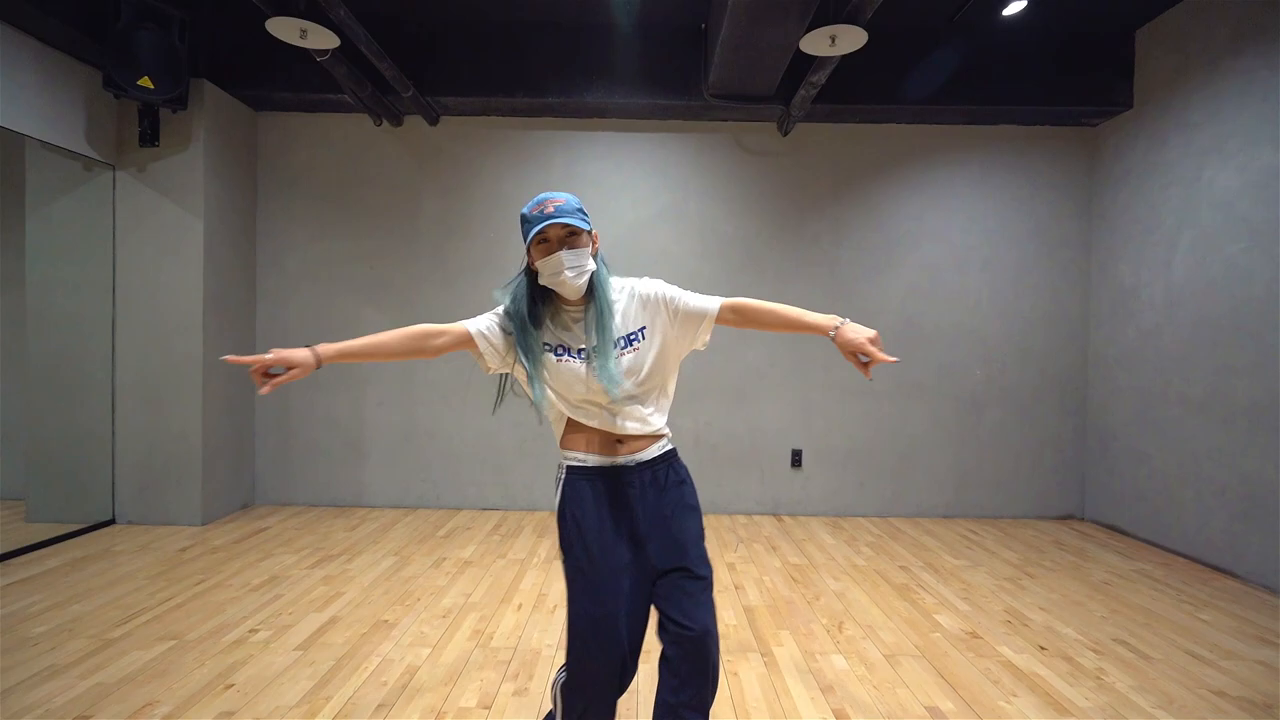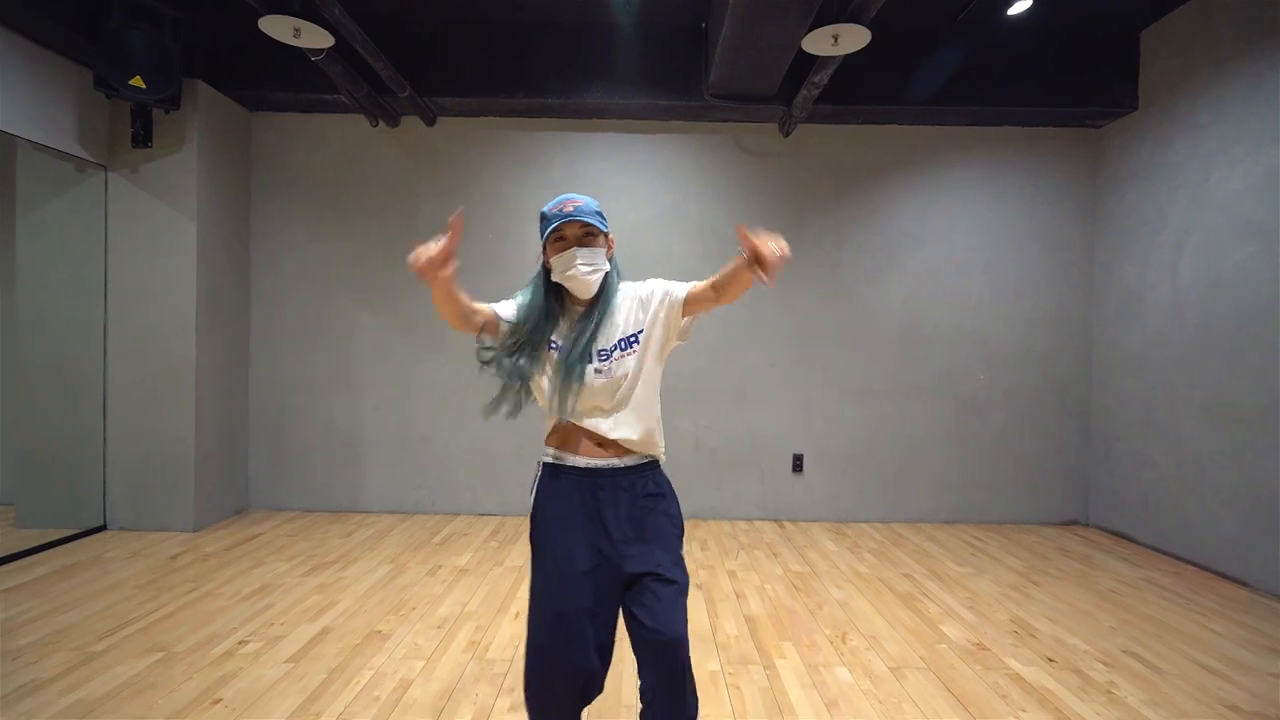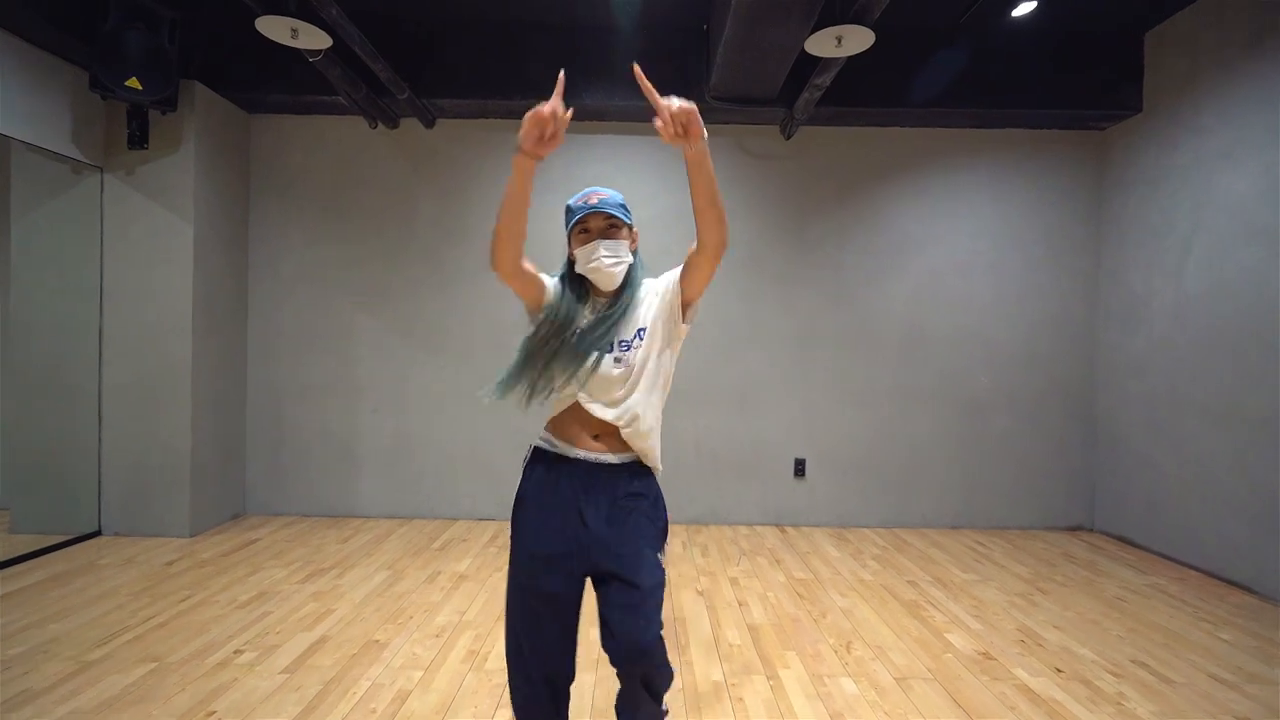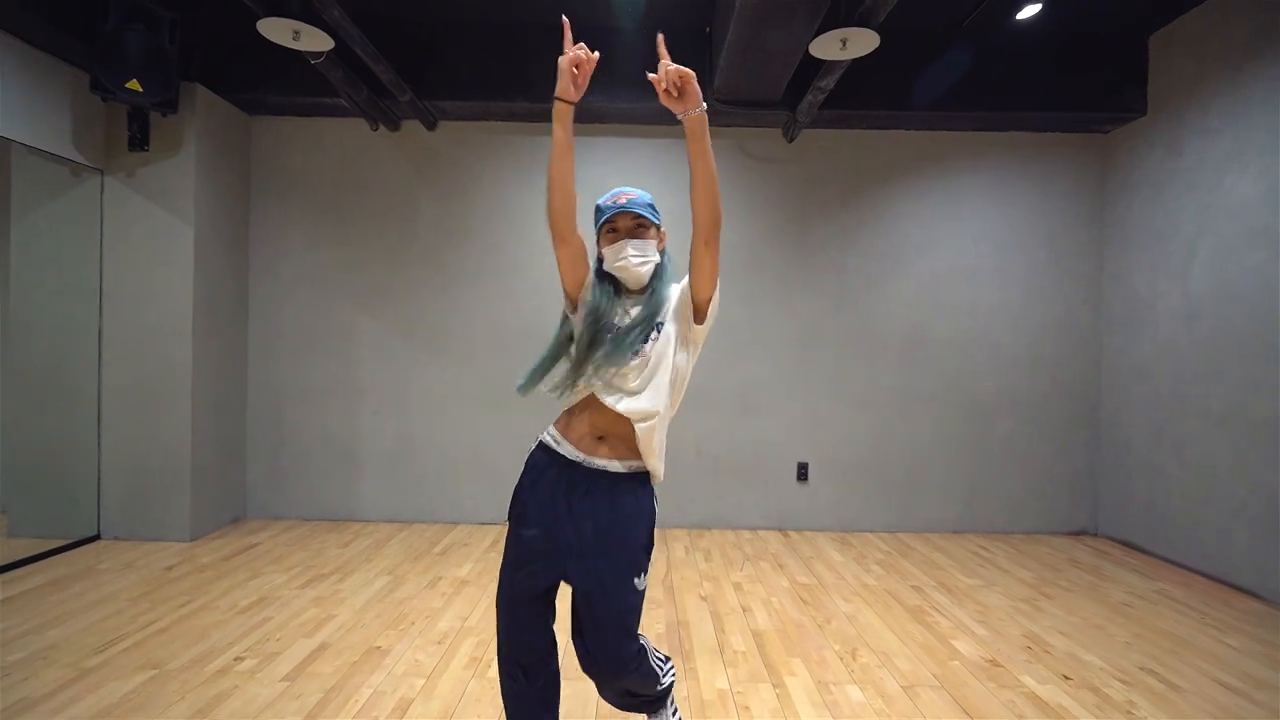
dt=0.1s
person 1, frame 1
left shoulder: (643, 299)
right shoulder: (519, 322)
left elbow: (735, 310)
right elbow: (435, 336)
left wrist: (833, 326)
left hip: (658, 479)
right hip: (590, 486)
left knee: (694, 635)
right knee: (605, 639)
person 1, frame 2
left shoulder: (647, 301)
right shoulder: (532, 319)
left elbow: (715, 293)
right elbow: (464, 316)
left wrist: (748, 263)
right wrist: (438, 277)
left hip: (640, 489)
right hip: (567, 490)
left knee: (665, 639)
right knee: (560, 646)
person 1, frame 3
left shoulder: (664, 303)
right shoulder: (557, 304)
left elbow: (712, 245)
right elbow: (504, 260)
left hip: (627, 490)
right hip: (553, 479)
left knee: (636, 644)
right knee: (535, 634)
person 1, frame 4
left shoulder: (684, 309)
right shoulder: (589, 300)
left elbow: (706, 229)
right elbow: (561, 225)
left hip: (623, 492)
right hip: (554, 476)
left knee: (608, 646)
right knee: (521, 627)
